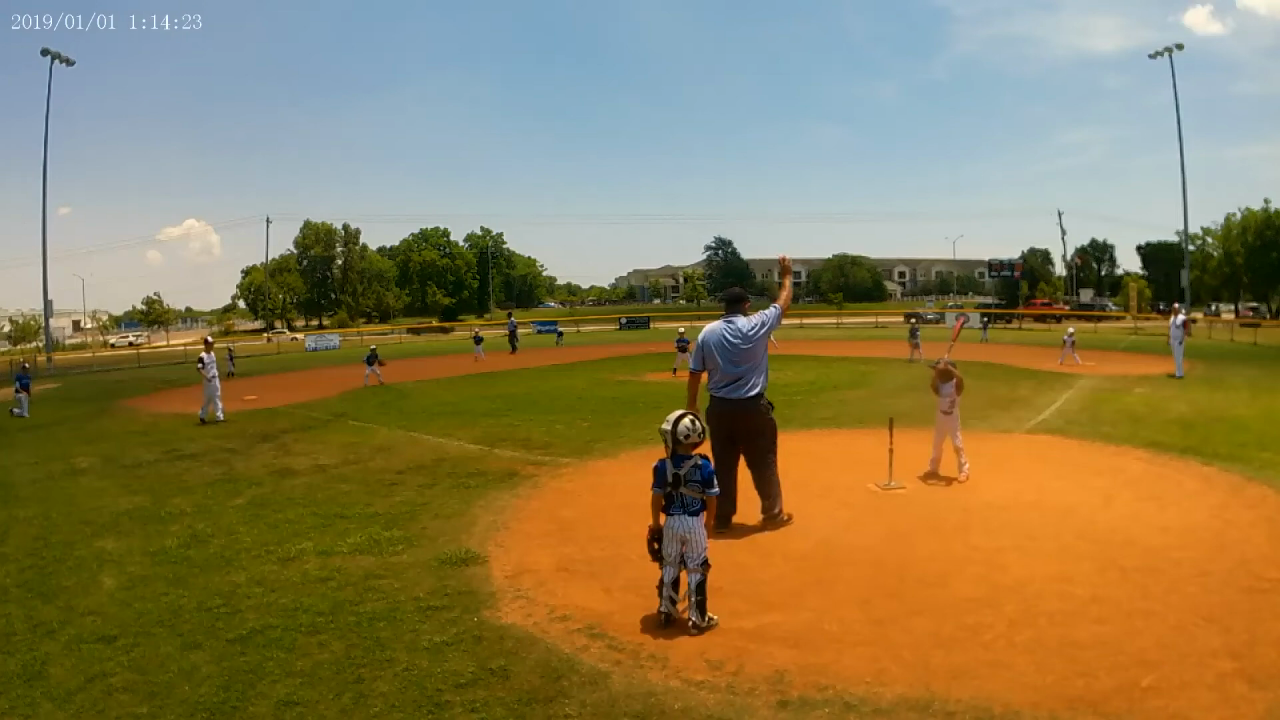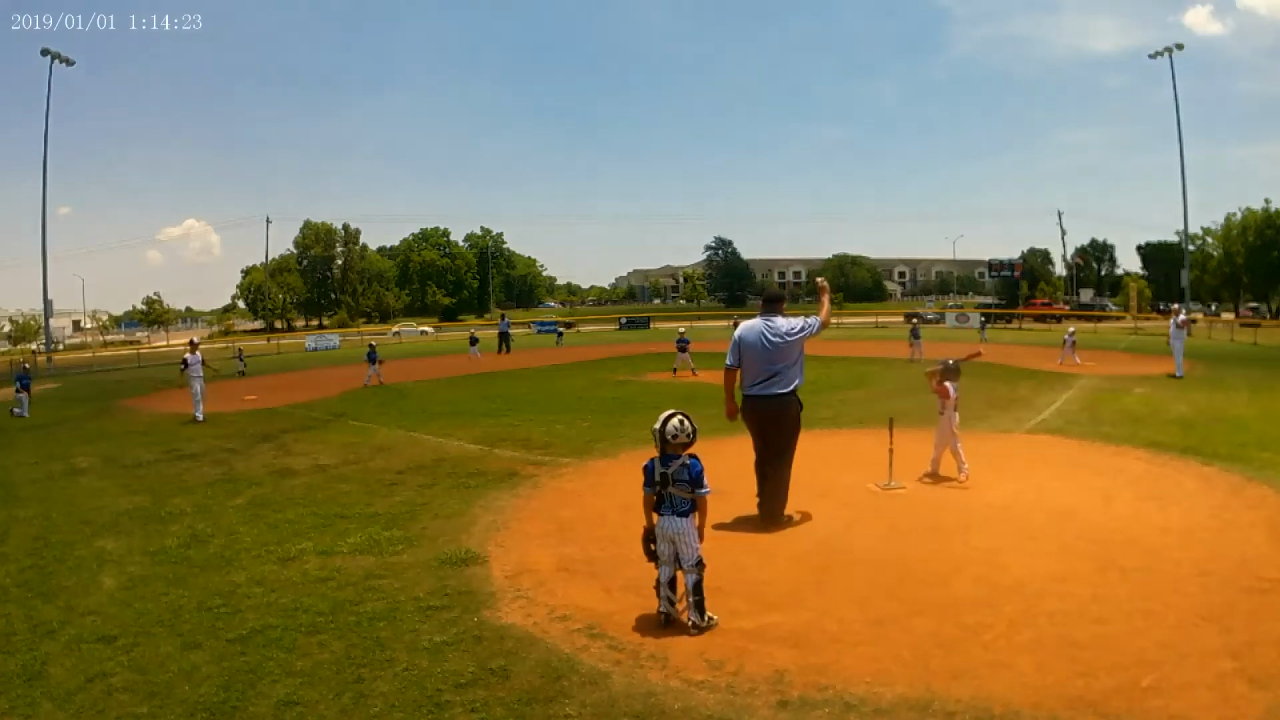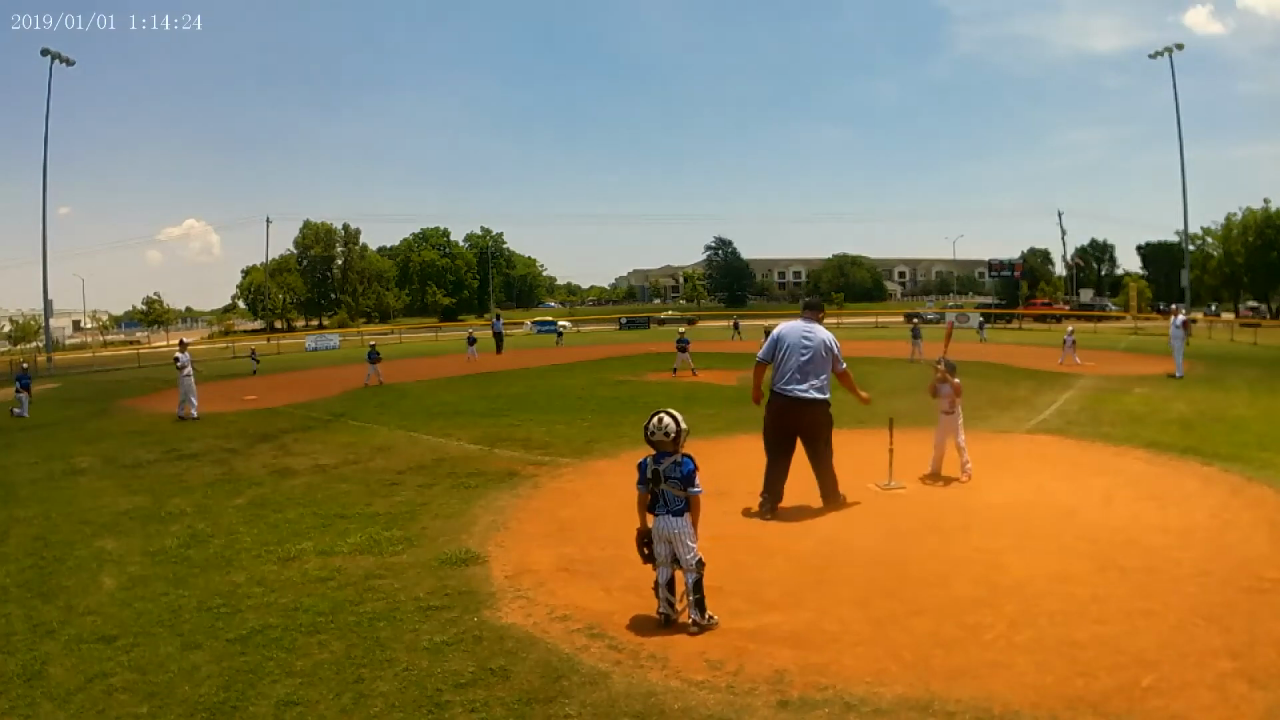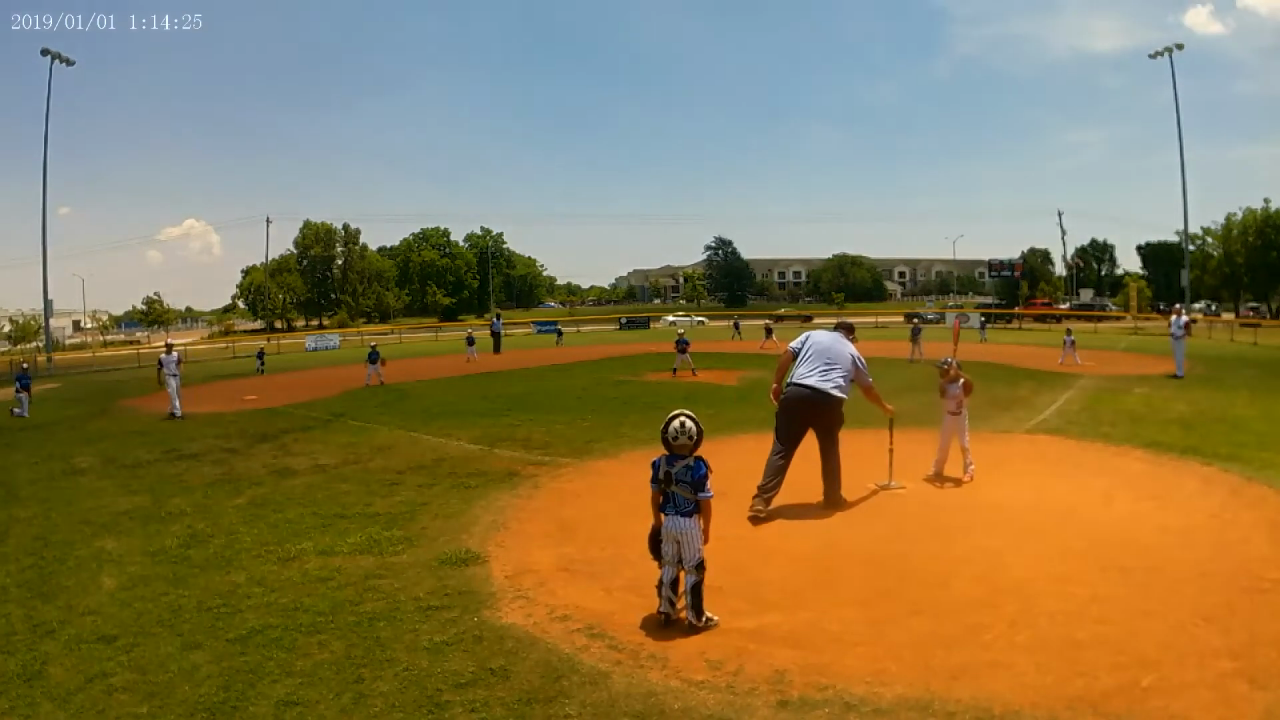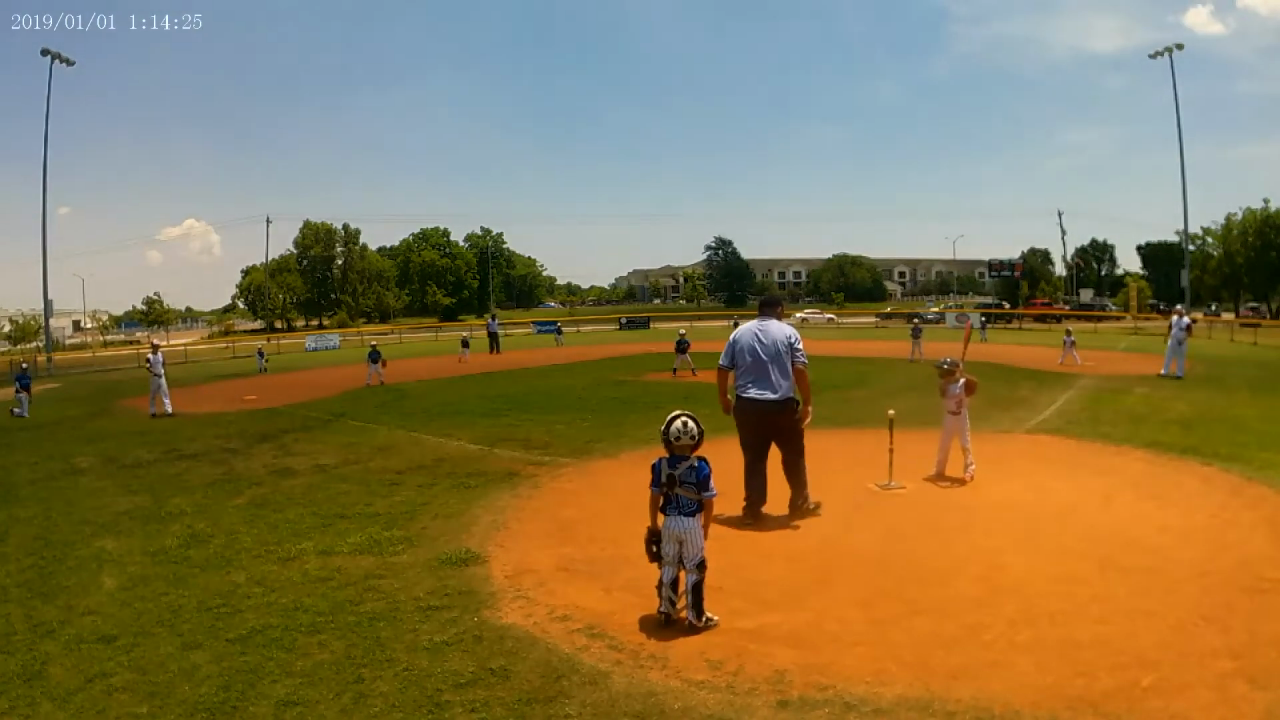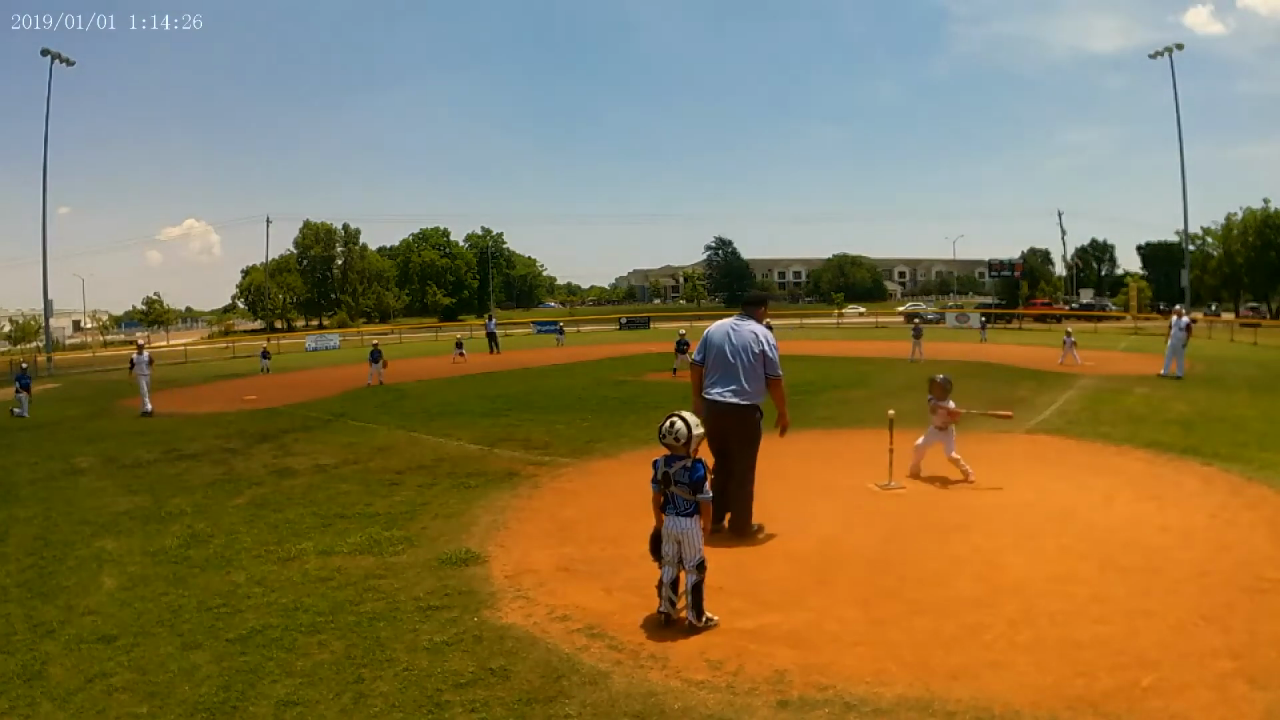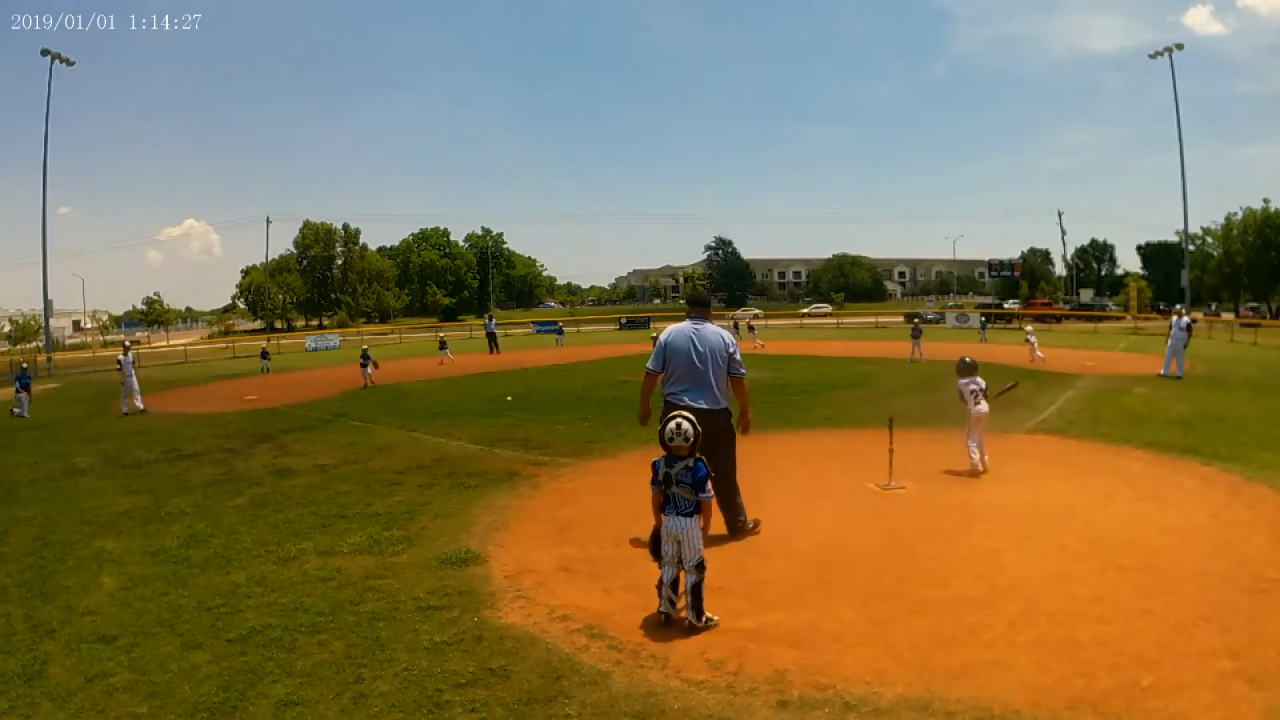
dt=0.7s
person 1, frame 1
left shoulder: (708, 332)
right shoulder: (757, 325)
left elbow: (695, 372)
right elbow: (783, 303)
left wrist: (691, 404)
right wrist: (786, 274)
left hip: (719, 407)
right hip: (752, 407)
left knee: (723, 465)
right knee: (763, 463)
left ankle: (722, 519)
right ankle: (772, 515)
person 1, frame 2
left shoulder: (744, 329)
right shoulder: (792, 327)
left elbow: (731, 369)
right elbow: (823, 320)
left wrist: (730, 401)
right wrist: (824, 293)
left hip: (752, 404)
right hip: (783, 404)
left knee: (763, 455)
right knee: (780, 460)
left ankle: (765, 506)
right ankle: (773, 515)
person 1, frame 3
left shoulder: (782, 329)
right shoulder: (826, 337)
left elbow: (761, 362)
right elbow: (841, 373)
left wrist: (756, 389)
right wrist: (859, 394)
left hip: (781, 401)
right hip: (814, 404)
left knee: (777, 455)
right knee: (821, 454)
left ankle: (768, 505)
right ankle: (831, 497)
person 1, frame 4
left shoulder: (812, 335)
right shoulder: (852, 352)
left elbow: (788, 353)
right elbow: (867, 387)
left wrist: (777, 383)
right wrist: (884, 407)
left hip: (796, 394)
right hip: (828, 400)
left knee: (782, 448)
right knee: (829, 449)
left ankle: (762, 500)
right ankle: (833, 497)
person 1, frame 5
left shoulder: (740, 333)
right shoulder: (788, 332)
left elbow: (723, 369)
right elbow: (800, 369)
left wrist: (724, 397)
right wrist: (807, 403)
left hip: (747, 405)
right hip: (781, 405)
left knee: (754, 459)
right knee: (794, 455)
left ankle: (752, 509)
right ankle: (800, 504)
person 1, frame 6
left shoulder: (714, 328)
right shoulder: (762, 335)
left elbow: (696, 365)
right elbow: (774, 380)
left wrist: (697, 399)
right wrist: (782, 412)
left hip: (712, 408)
right hip: (743, 411)
left knee: (722, 466)
right knee: (742, 470)
left ankle: (716, 520)
right ankle: (741, 525)
person 1, frame 7
left shoulder: (670, 333)
right shoulder: (724, 337)
left elbow: (652, 373)
right elbow: (738, 379)
left wrist: (645, 404)
right wrist: (745, 411)
left hip: (677, 412)
right hip: (714, 415)
right knee: (724, 472)
right ankle: (738, 524)
person 2, frame 1
left shoulder: (662, 466)
right shoulder: (704, 466)
left elbow: (656, 499)
right elbow: (711, 500)
left wrist: (656, 524)
right wrist: (707, 523)
left hip: (671, 523)
right hip: (695, 523)
left knee: (669, 567)
right knee: (697, 570)
left ankle: (666, 612)
right ankle: (698, 619)
person 2, frame 2
left shoulder: (652, 466)
right shoulder: (694, 466)
left elbow: (648, 499)
right elbow: (702, 500)
left wrist: (649, 524)
right wrist: (701, 526)
left hip: (663, 523)
right hip: (685, 523)
left knee: (665, 568)
right knee: (693, 570)
left ankle: (666, 612)
right ankle: (697, 618)
person 2, frame 3
left shoulder: (646, 464)
right shoulder: (686, 464)
left elbow: (642, 499)
right elbow: (694, 500)
left wrist: (643, 526)
right wrist: (694, 526)
left hip: (658, 523)
right hip: (681, 523)
left knee: (663, 569)
right knee: (693, 568)
left ankle: (666, 612)
right ankle: (699, 617)
person 2, frame 4
left shoulder: (659, 464)
right shoulder: (698, 467)
left elbow: (655, 497)
right elbow: (705, 503)
left wrist: (657, 522)
right wrist: (707, 529)
left hip: (668, 522)
right hip: (690, 524)
left knee: (668, 567)
right knee: (694, 570)
left ankle: (666, 611)
right ankle: (696, 617)
person 2, frame 5
left shoulder: (660, 466)
right shoulder: (700, 467)
left elbow: (654, 499)
right elbow: (708, 503)
left wrist: (653, 525)
right wrist: (706, 527)
left hip: (669, 522)
right hip: (692, 523)
left knee: (669, 567)
right knee: (695, 570)
left ankle: (666, 611)
right ankle: (696, 617)
person 2, frame 6
left shoulder: (660, 464)
right shoulder: (697, 468)
left elbow: (656, 499)
right elbow: (705, 504)
left wrist: (659, 524)
right wrist: (706, 528)
left hip: (669, 523)
right hip: (690, 524)
left knee: (669, 567)
right knee: (695, 570)
left ankle: (666, 611)
right ankle: (696, 617)
person 2, frame 7
left shoulder: (660, 465)
right shoulder: (699, 468)
left elbow: (655, 499)
right elbow: (706, 504)
left wrist: (658, 523)
right wrist: (706, 529)
left hip: (668, 522)
right hip: (690, 524)
left knee: (668, 567)
right knee: (694, 570)
left ankle: (666, 611)
right ankle: (696, 617)
